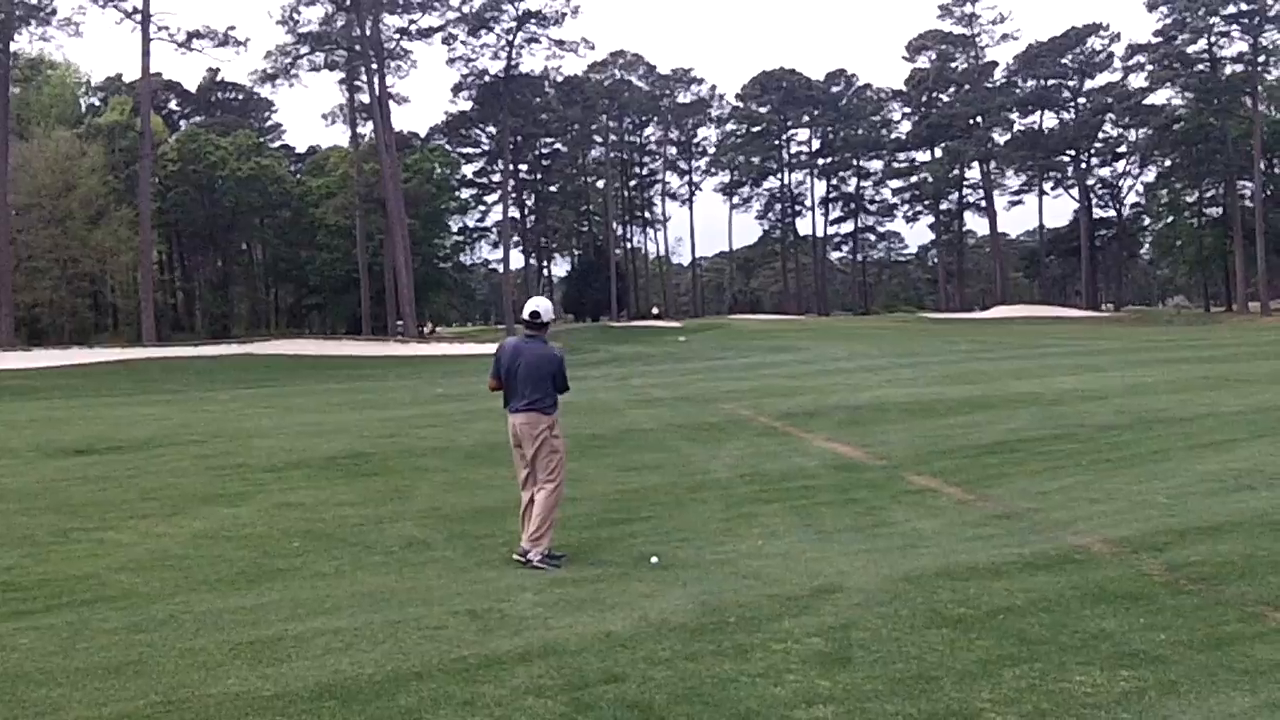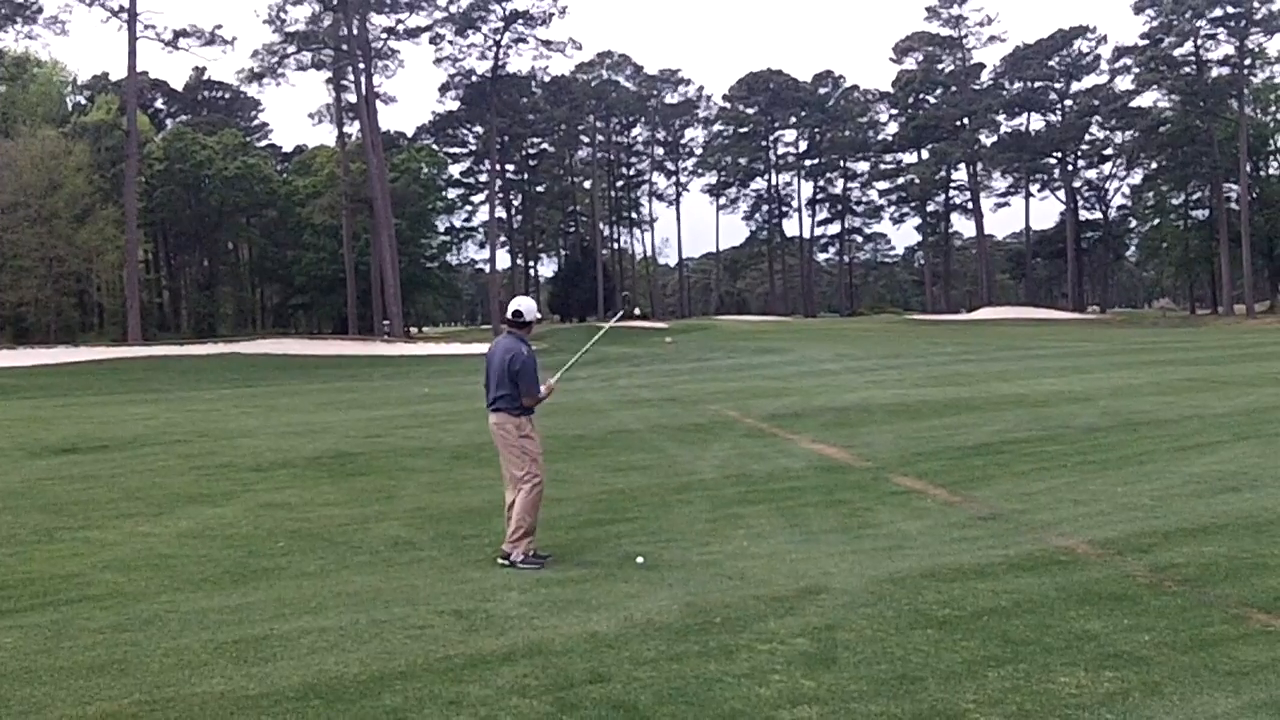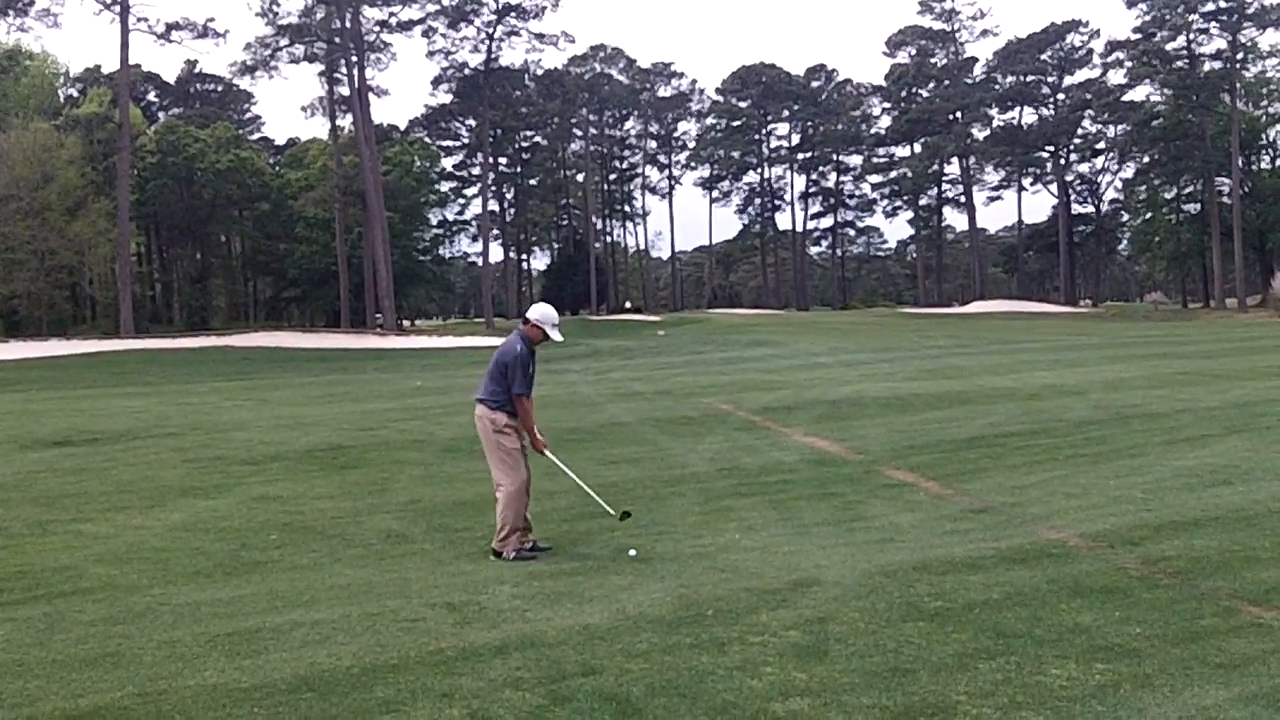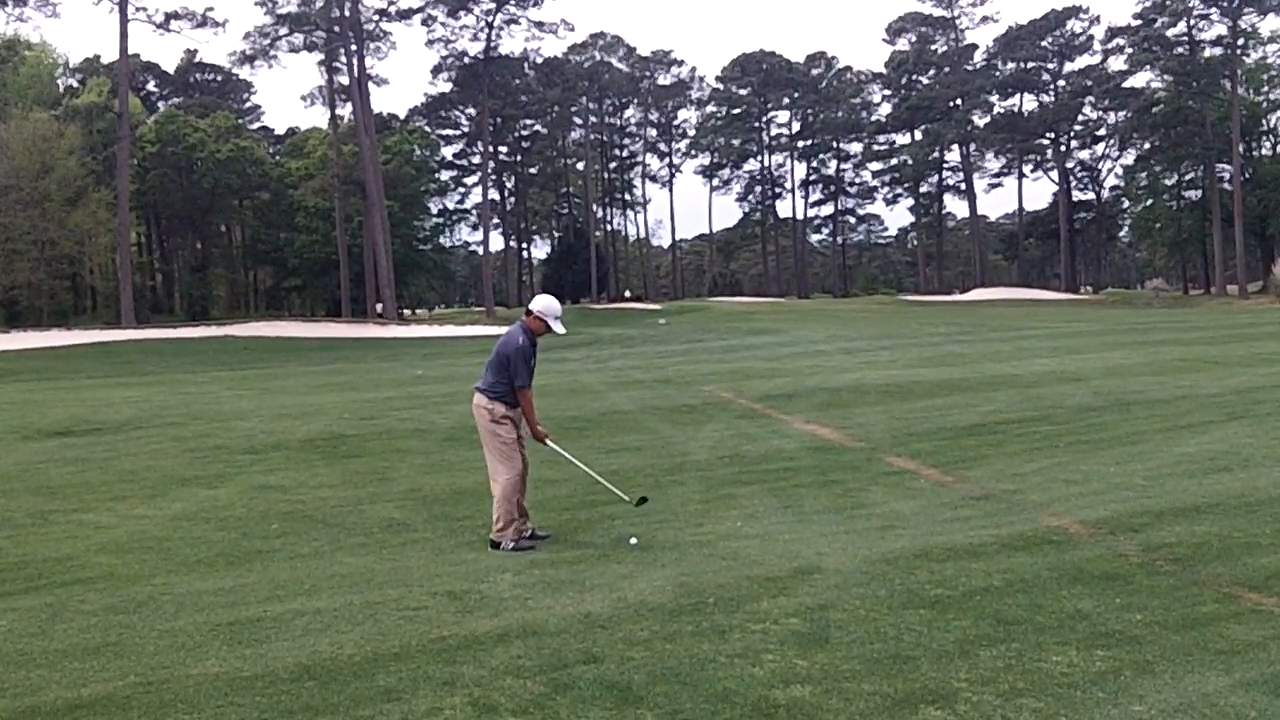
dt=1s
person 1, frame 1
left shoulder: (506, 347)
right shoulder: (553, 356)
left elbow: (493, 384)
right elbow: (562, 389)
left hip: (515, 420)
right hip: (541, 422)
left knee: (530, 485)
right knee: (549, 484)
left ankle: (533, 545)
right ankle: (533, 548)
person 1, frame 2
left shoulder: (497, 345)
right shoulder: (523, 353)
left elbow: (490, 383)
right elbow: (528, 401)
right wrist: (545, 391)
left hip: (499, 417)
right hip: (514, 422)
left knee: (517, 484)
right knee: (531, 482)
left ankle: (521, 546)
right ankle: (514, 549)
person 1, frame 3
left shoulder: (525, 348)
right shoulder: (516, 352)
left elbow: (526, 395)
right elbow: (519, 400)
left wrist: (533, 429)
right wrist: (532, 436)
left hip: (505, 418)
right hip: (495, 418)
left knee: (521, 479)
right knee: (512, 481)
left ankle: (522, 538)
right ankle: (503, 546)
person 1, frame 4
left shoulder: (526, 338)
right shoulder: (518, 343)
left elbow: (524, 387)
right elbow: (522, 391)
left wrist: (530, 421)
right wrist: (534, 427)
left hip: (504, 408)
right hip: (493, 409)
left knee: (519, 468)
right knee: (508, 471)
left ankle: (520, 527)
right ankle: (502, 537)
